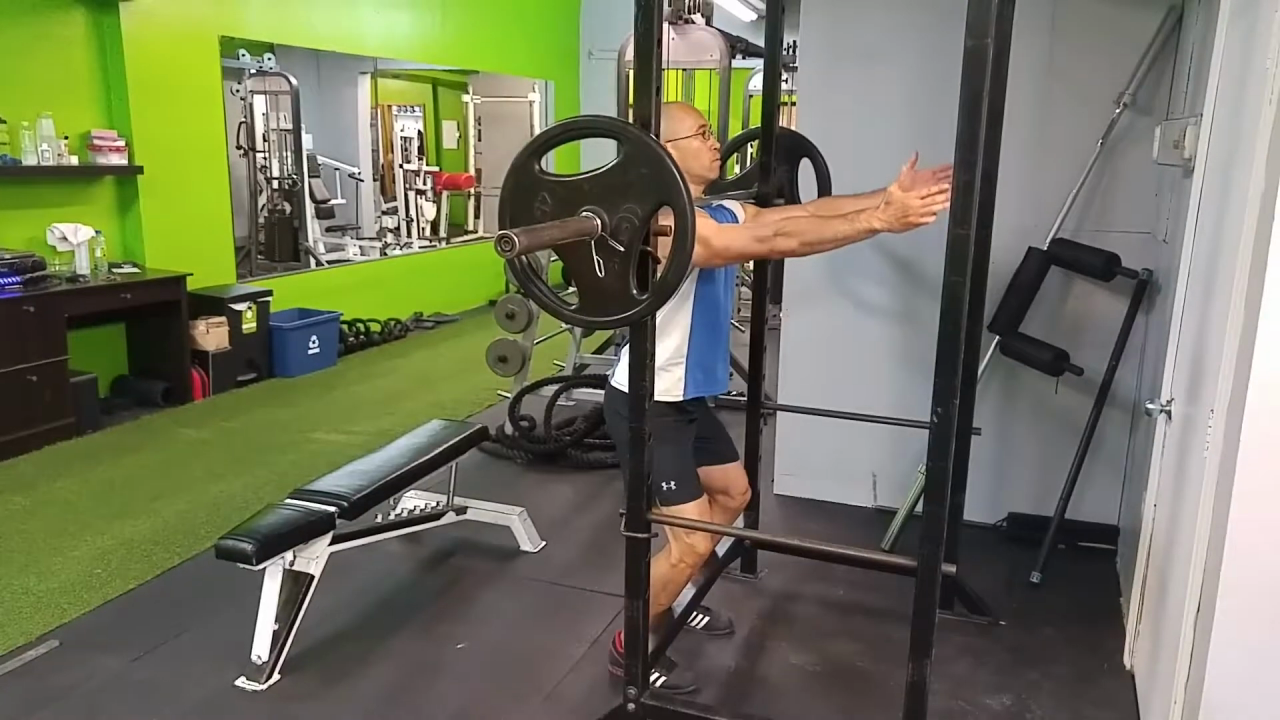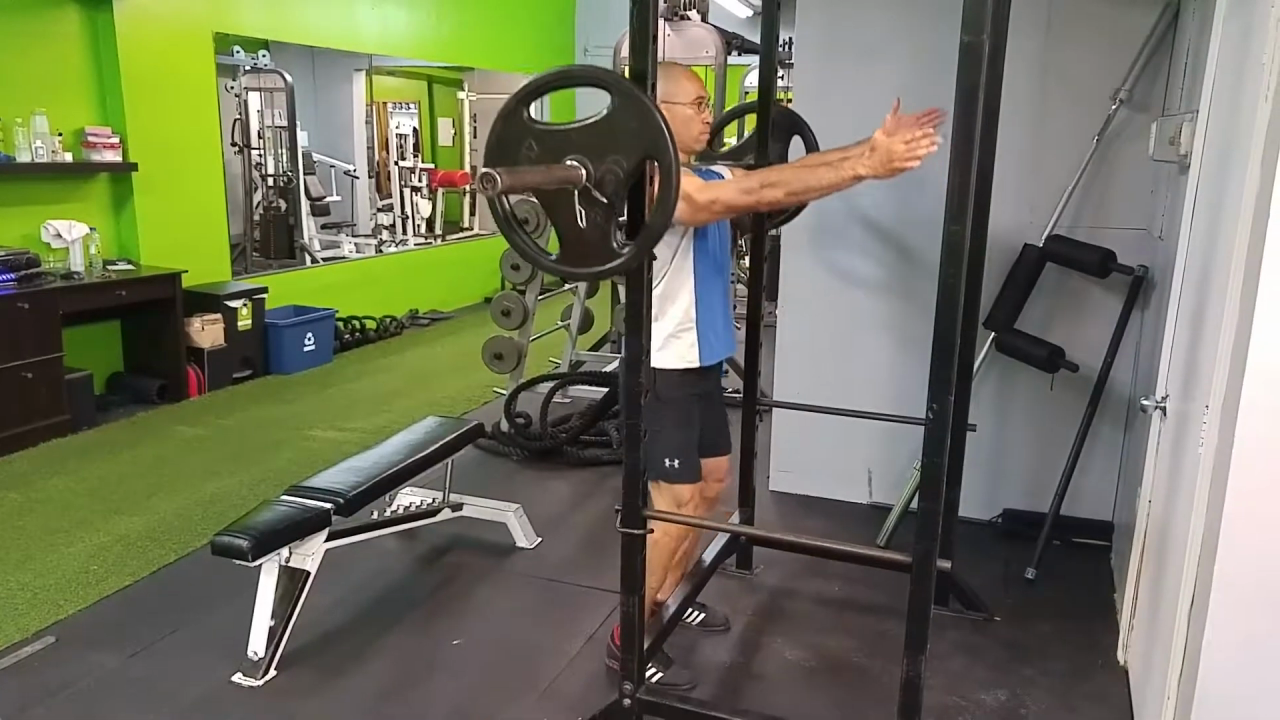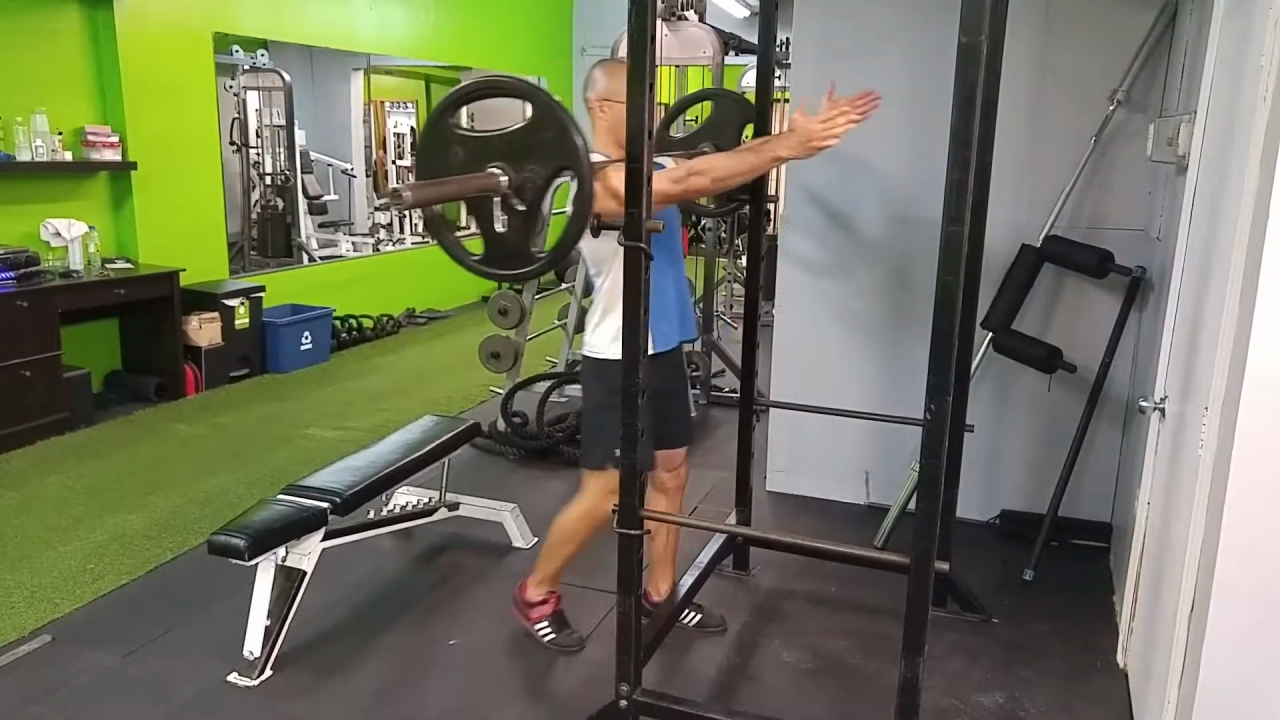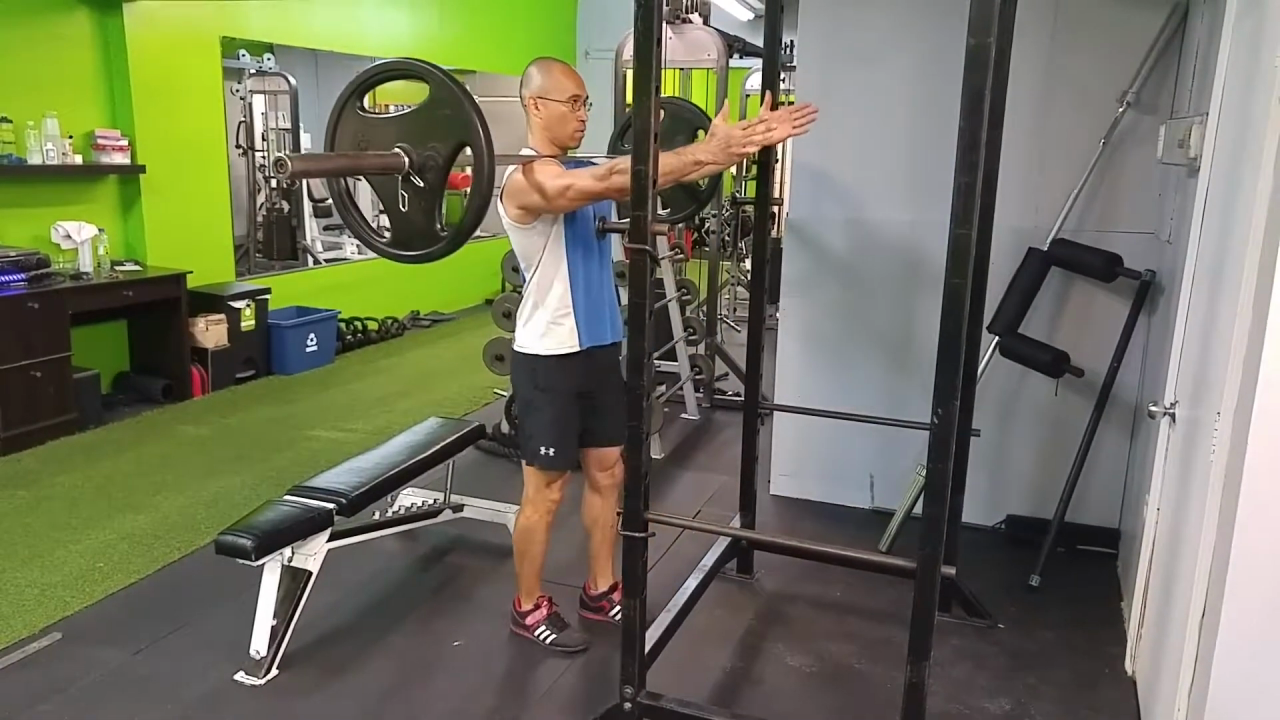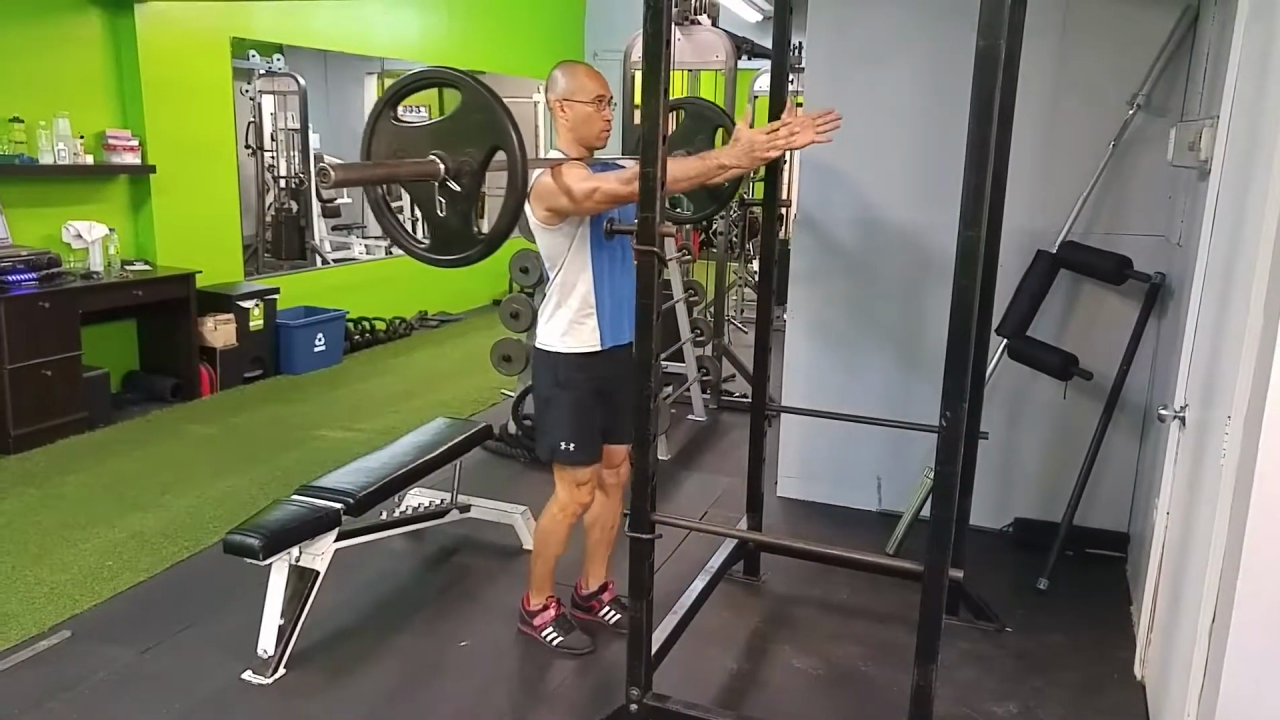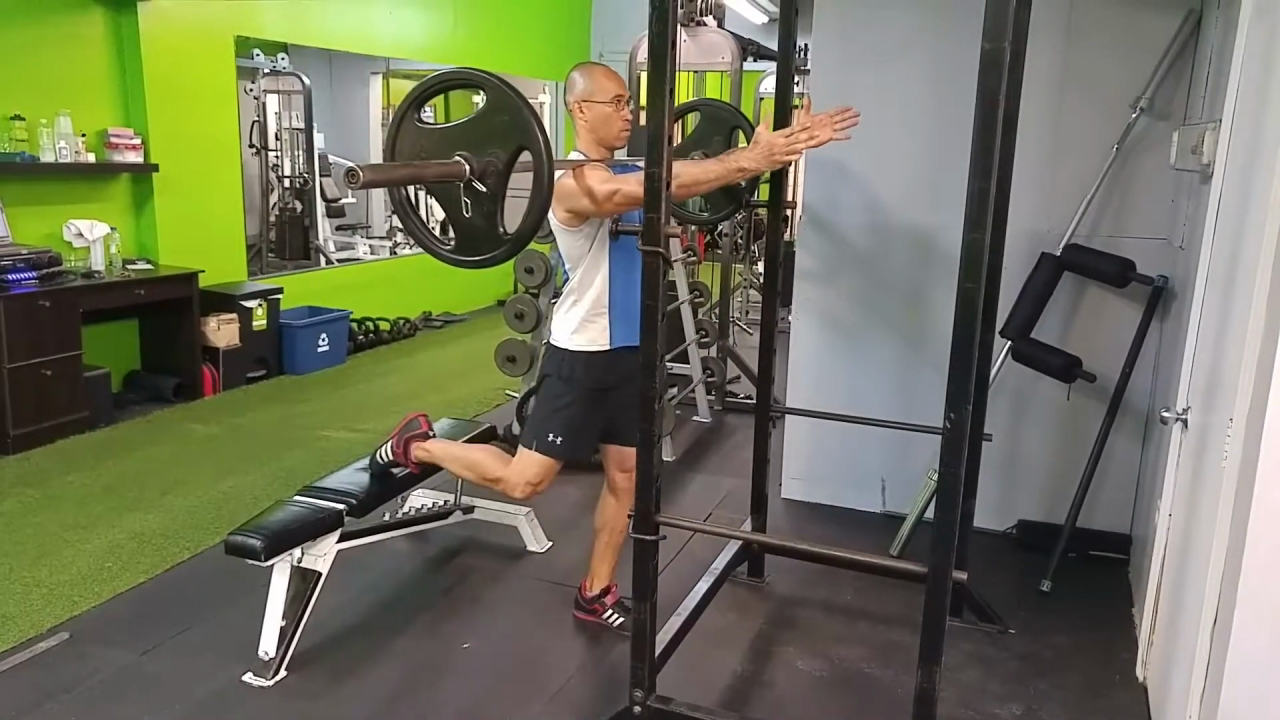
dt=0.7s
person 1, frame 1
left shoulder: (725, 213)
left elbow: (802, 213)
right elbow: (774, 241)
left wrist: (890, 195)
right wrist: (879, 222)
left hip: (689, 395)
right hip: (646, 403)
left knee: (733, 494)
right knee: (693, 540)
left ankle: (669, 600)
right ankle: (629, 646)
person 1, frame 2
left shoulder: (711, 178)
left elbow: (783, 174)
right elbow: (762, 196)
left wrist: (873, 146)
right wrist: (865, 167)
left hip: (701, 367)
right hip: (663, 374)
left knee: (710, 488)
right knee: (676, 512)
left ankle: (666, 595)
right ankle: (628, 640)
person 1, frame 3
left shoulder: (652, 168)
right shoulder: (599, 181)
left elbow: (709, 170)
right elbow: (692, 184)
left wrist: (803, 134)
right wrist: (787, 148)
left hip: (665, 353)
right hip: (616, 361)
left knee: (670, 477)
right knee: (604, 495)
left ankle: (659, 595)
right ankle: (535, 595)
person 1, frame 4
left shoulder: (585, 174)
right shoulder: (527, 181)
left elbow: (650, 176)
right elbow: (610, 181)
left wrist: (747, 142)
right wrist: (704, 152)
left hip: (598, 349)
right hip: (548, 358)
left knee: (608, 475)
right knee: (545, 491)
left ankle: (601, 590)
right ankle: (529, 607)
person 1, frame 5
left shoulder: (607, 173)
right shoulder: (554, 182)
left elbow: (679, 176)
right elbow: (631, 185)
left wrist: (767, 146)
right wrist: (727, 157)
left hip: (616, 348)
right hip: (569, 356)
left knee: (615, 474)
right knee: (575, 491)
left ankle: (592, 591)
right ankle: (538, 605)
person 1, frame 6
left shoulder: (627, 173)
right shoulder: (577, 183)
left wrist: (788, 142)
right wrist: (748, 161)
left hip: (628, 351)
right hip: (581, 355)
left knee: (625, 477)
right knee: (523, 480)
left ankle: (596, 593)
right ankle: (417, 445)
